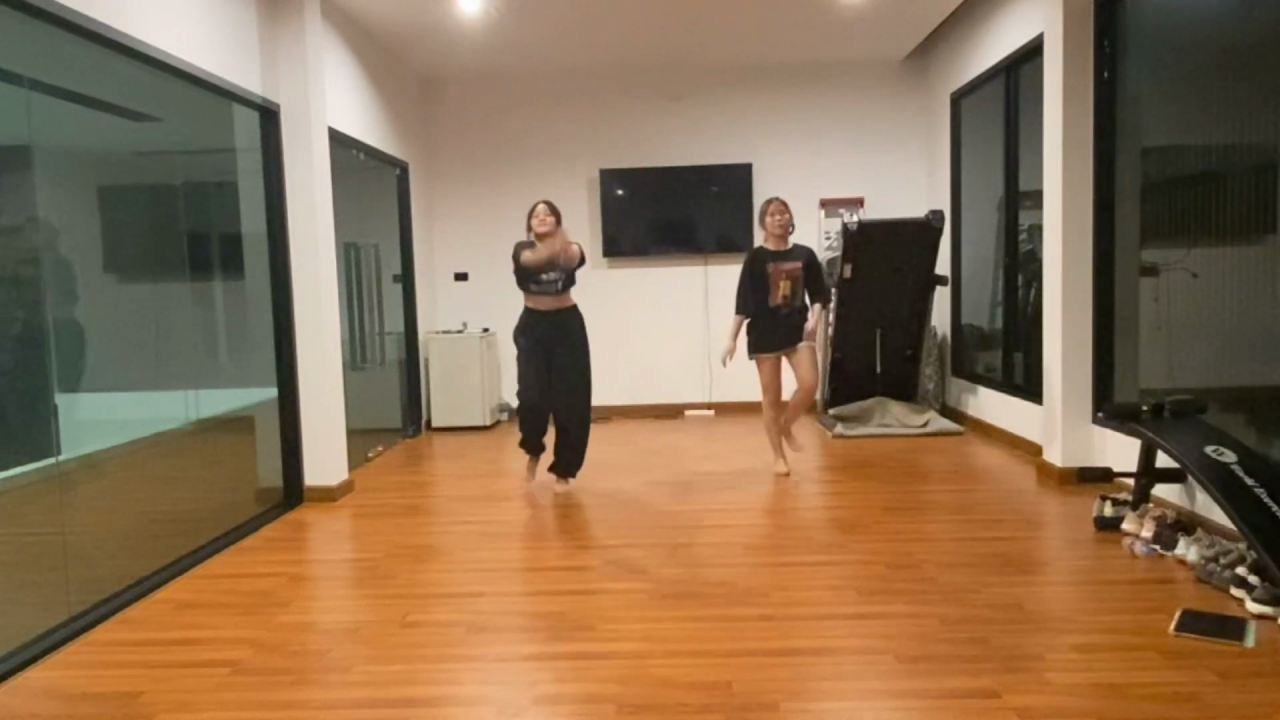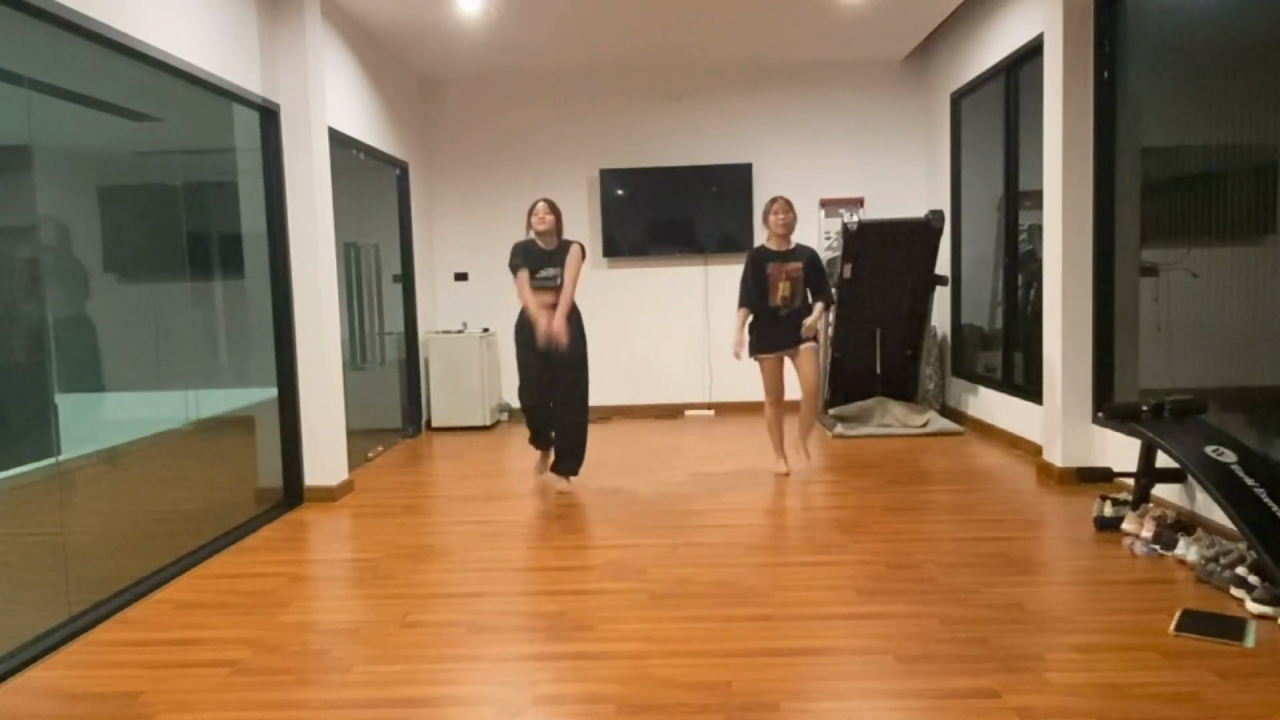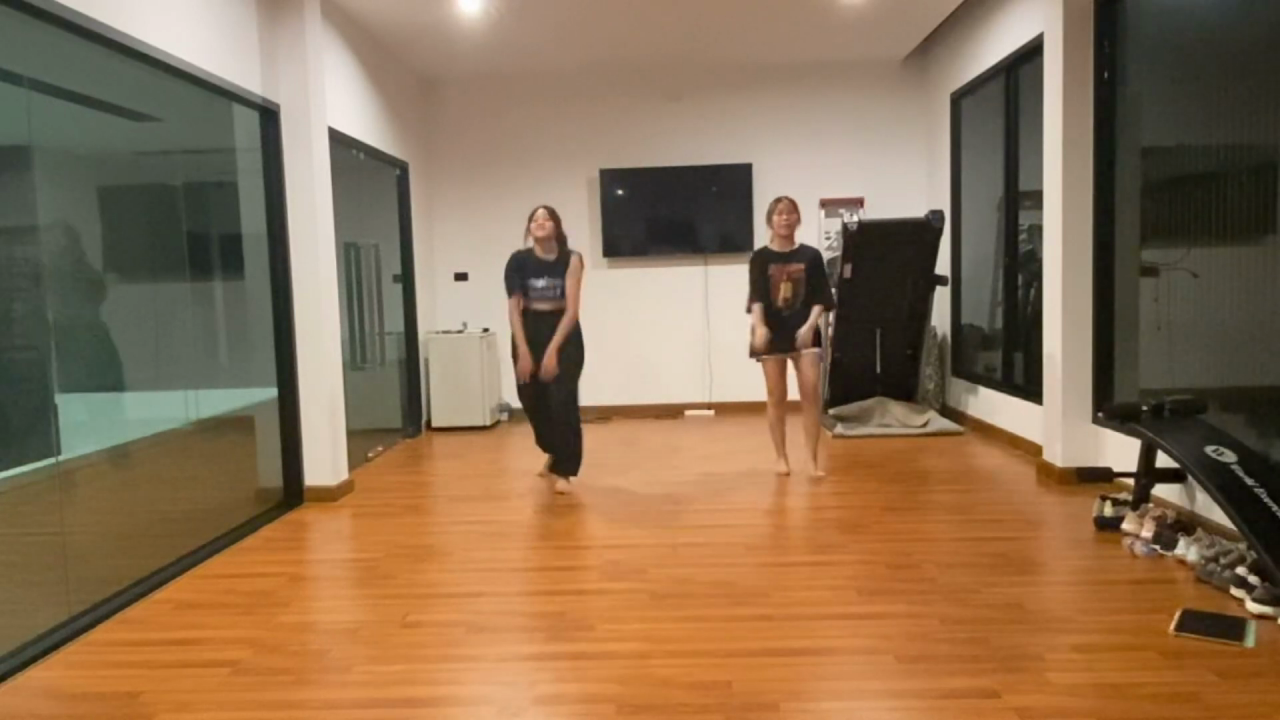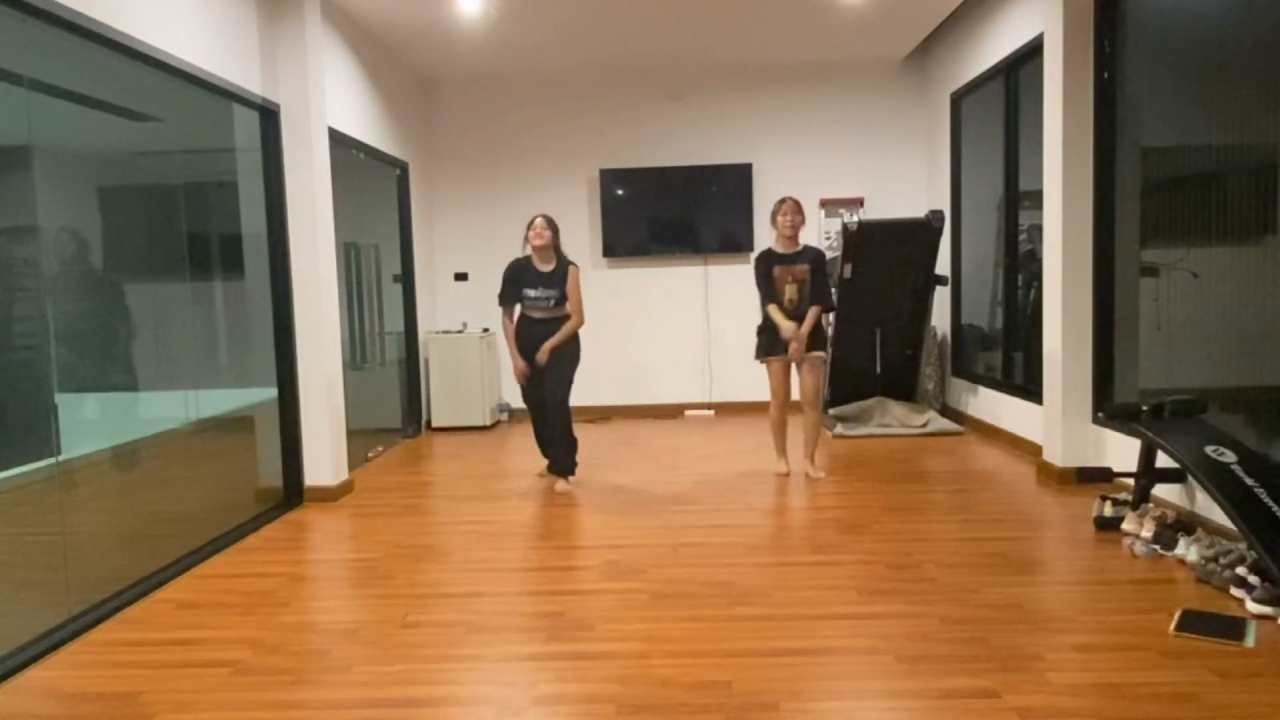
dt=0.1s
person 1, frame 1
left shoulder: (571, 252)
right shoulder: (522, 251)
left elbow: (570, 256)
right elbow: (532, 259)
left wrist: (562, 247)
right wrist: (549, 249)
left hip: (568, 325)
right hip: (532, 328)
left knee: (572, 403)
right knee: (532, 399)
left ankle: (564, 470)
right ankle: (534, 451)
person 1, frame 2
left shoulder: (572, 250)
right shoulder: (522, 251)
left elbow: (570, 286)
right elbow: (523, 287)
left wrist: (559, 319)
right wrist: (540, 320)
left hip: (566, 323)
right hip: (531, 325)
left knee: (570, 399)
right knee: (533, 396)
left ankle: (565, 469)
right ankle: (544, 447)
person 1, frame 3
left shoulder: (570, 259)
right shoulder: (519, 260)
left elbow: (573, 308)
right elbow: (515, 309)
left wrist: (554, 348)
right wrist: (523, 353)
left hip: (563, 331)
right hip: (530, 330)
left knee: (564, 401)
right knee: (534, 400)
left ankle: (564, 469)
right ankle: (554, 456)
person 1, frame 4
left shoulder: (568, 270)
right shoulder: (516, 269)
left elbow: (577, 317)
right elbow: (507, 315)
left wrist: (549, 347)
right wrist: (514, 355)
left hip: (560, 335)
right hip: (527, 334)
left knee: (556, 400)
right knee: (536, 402)
left ankle: (562, 470)
right ankle: (555, 459)
person 2, frame 1
left shoulder: (805, 255)
right shoulder: (755, 258)
left elbow: (820, 293)
right elbow: (743, 301)
left wrist: (815, 318)
right wrist: (732, 339)
left hip: (797, 330)
right hip: (764, 331)
left knee: (809, 384)
right knee: (771, 397)
left ankle: (785, 425)
right ankle: (779, 456)
person 2, frame 2
left shoulder: (808, 255)
right shoulder: (757, 257)
left elbow: (822, 293)
right elbow: (746, 297)
left wrist: (815, 316)
right wrist: (740, 332)
left hip: (801, 330)
right hip: (767, 331)
left knee: (812, 387)
right knee: (774, 397)
left ankle: (804, 441)
right ankle: (780, 456)
person 2, frame 3
left shoulder: (811, 256)
right shoulder: (760, 258)
left elbow: (822, 297)
right elbow: (755, 297)
left wrist: (810, 325)
right wrist: (758, 326)
left hip: (806, 332)
right hip: (773, 335)
left knee: (811, 396)
right knee: (776, 398)
left ankle: (813, 458)
right ankle: (781, 457)
person 2, frame 4
left shoulder: (815, 257)
right shoulder: (765, 260)
left elbow: (821, 300)
right elbow: (767, 299)
left wrist: (803, 333)
right wrist: (782, 323)
left hip: (810, 335)
right hip: (777, 335)
left knee: (812, 400)
right knee: (780, 400)
left ankle: (810, 461)
right ankle: (781, 457)
